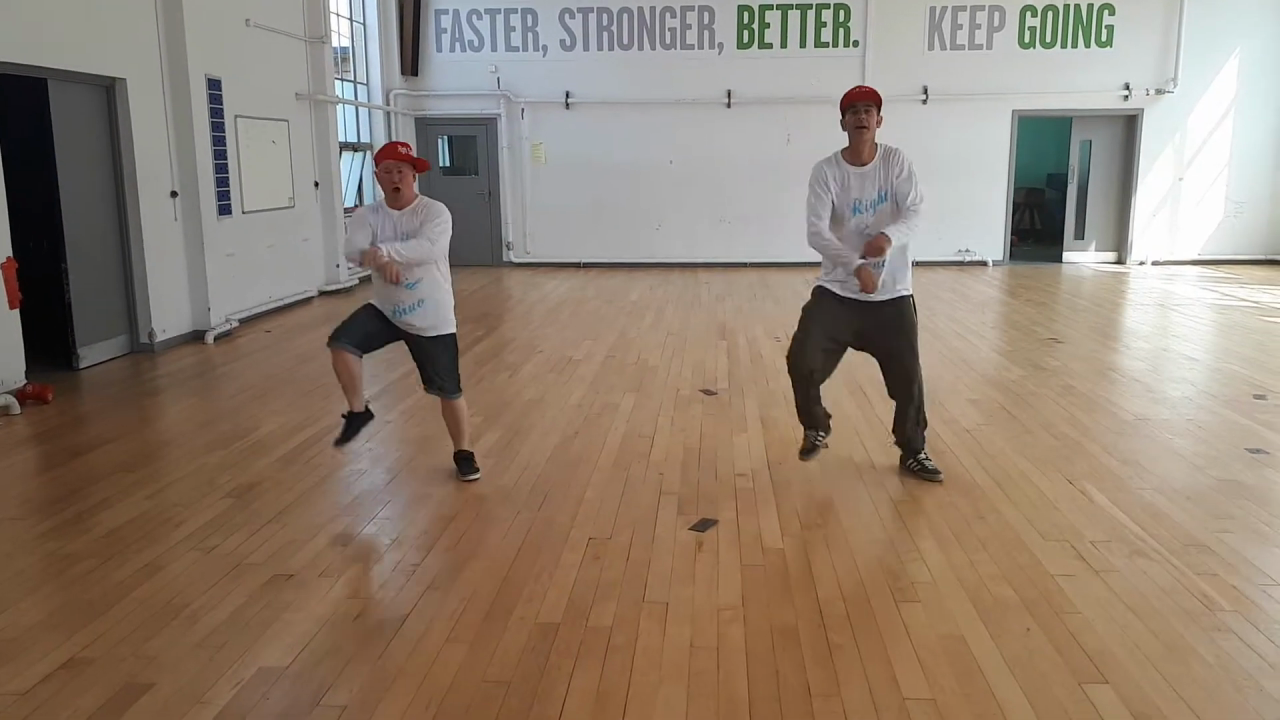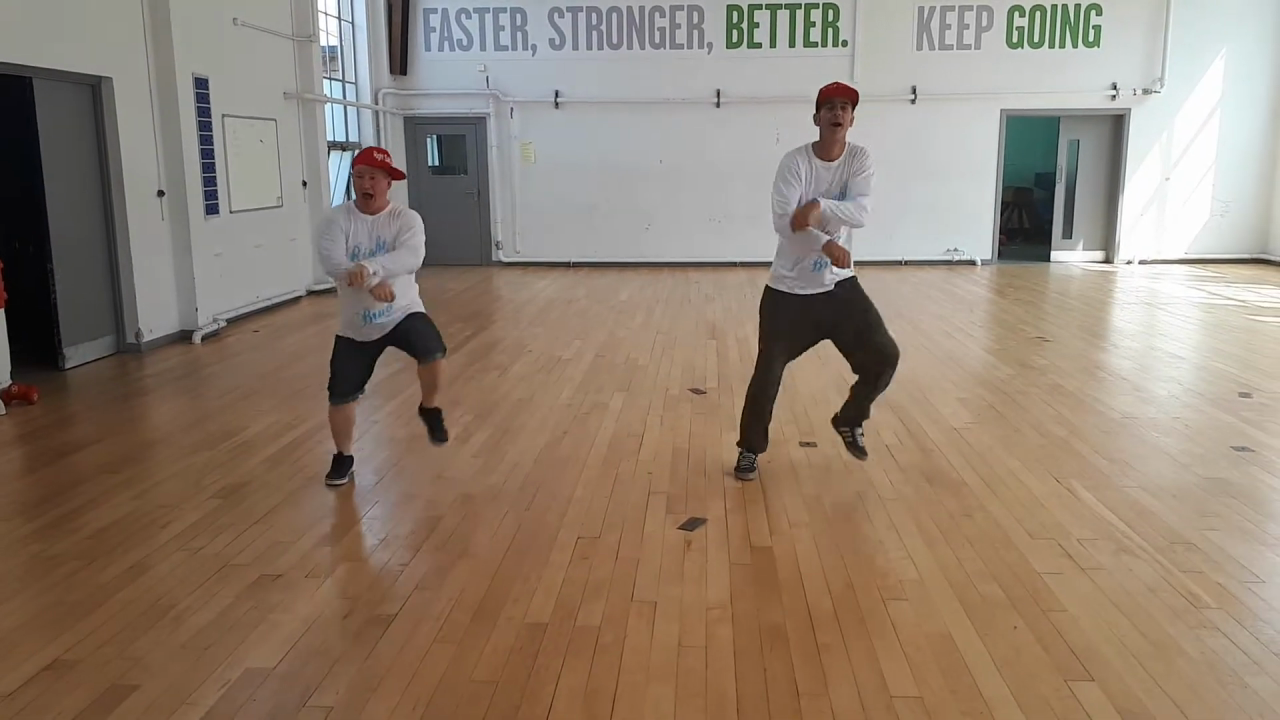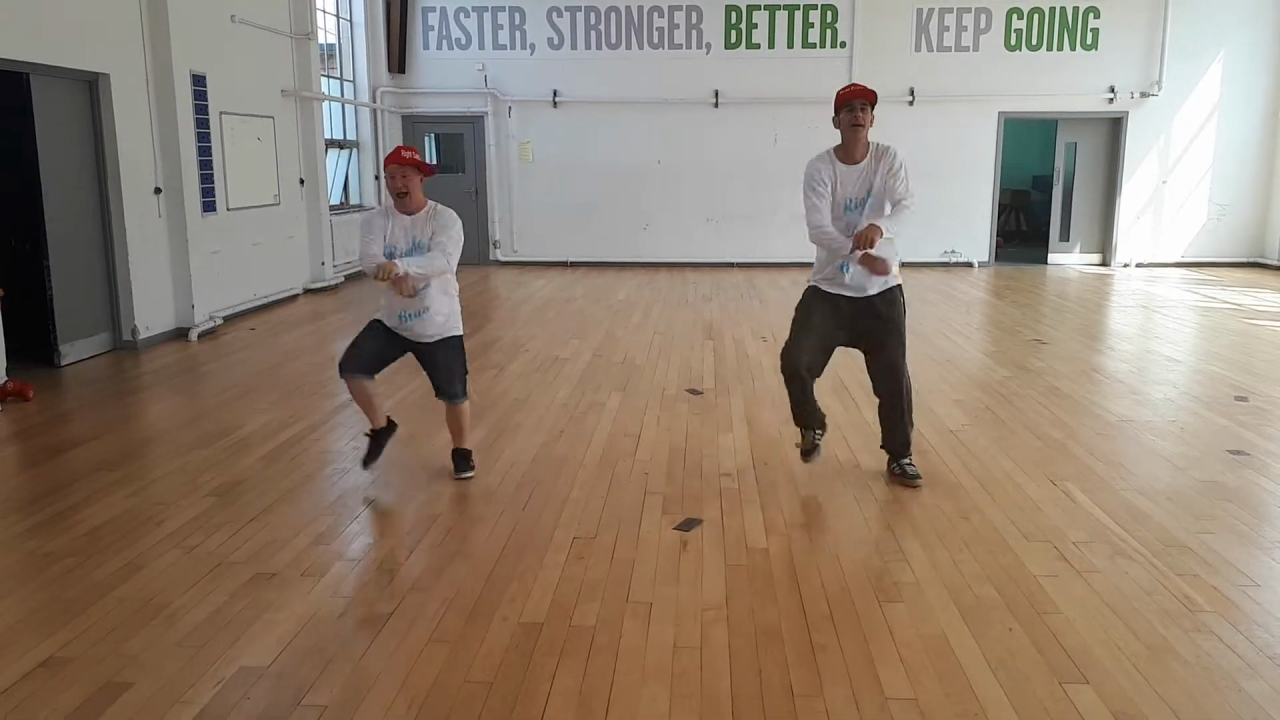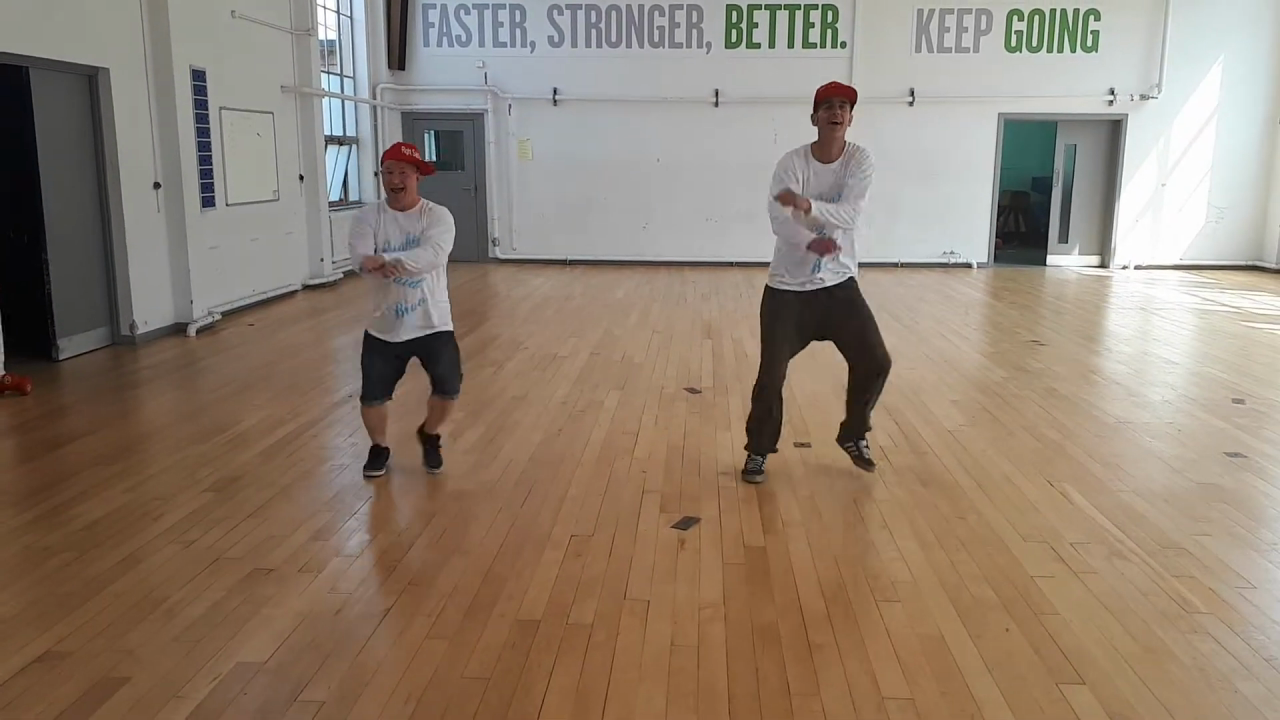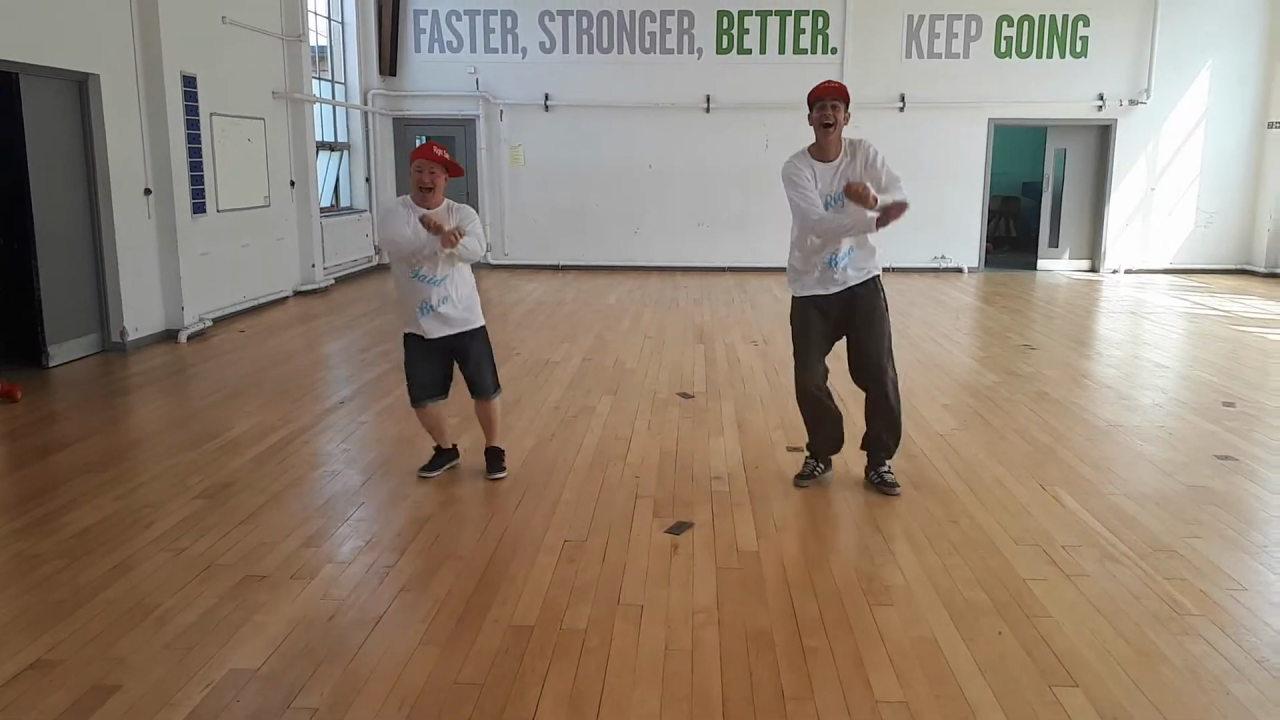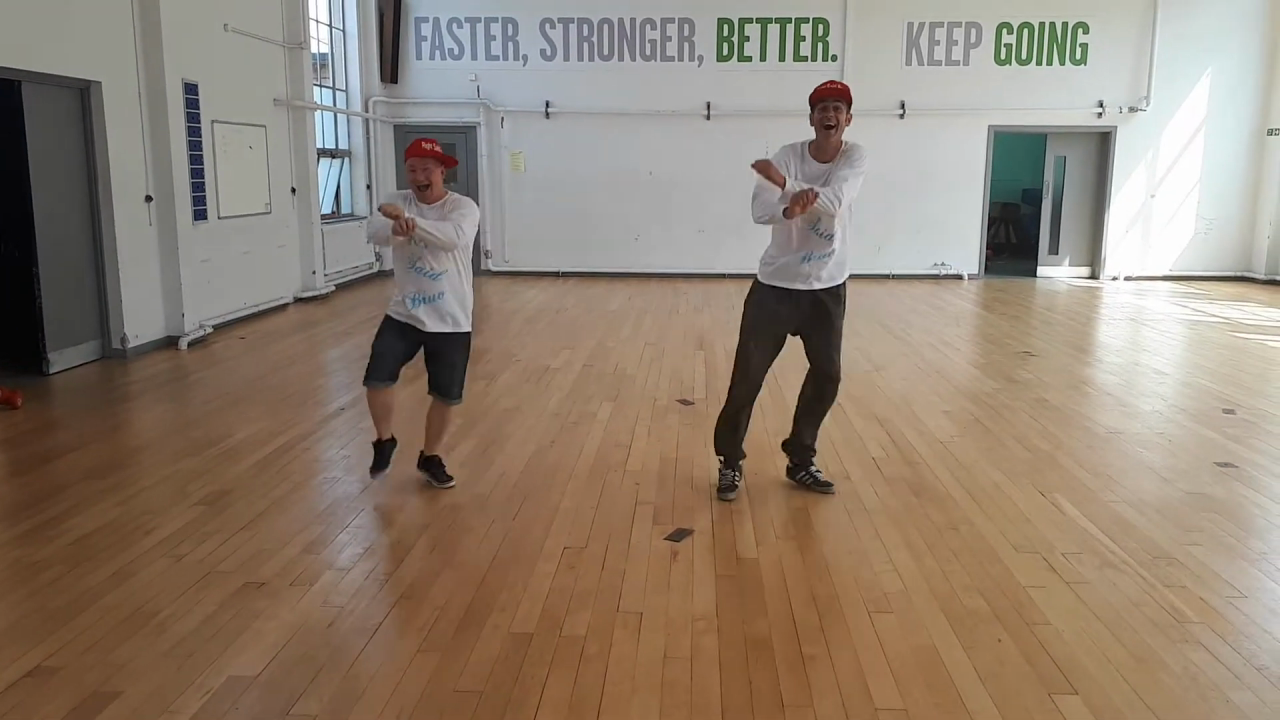
dt=0.4s
person 1, frame 1
left shoulder: (897, 161)
right shoulder: (825, 171)
left elbow: (913, 213)
right elbow: (817, 233)
left wrist: (889, 237)
right wrist: (855, 267)
left hip: (891, 293)
right hip: (837, 290)
left knee: (907, 379)
right knee: (803, 361)
left ankle: (913, 451)
right ankle: (816, 425)
person 1, frame 2
left shoulder: (859, 158)
right shoulder: (793, 162)
left elbow: (859, 214)
right elbow: (782, 221)
left wrist: (819, 206)
right wrist: (825, 244)
left hip: (839, 283)
right hip: (789, 287)
left knee: (883, 357)
right knee: (768, 372)
left ankle: (850, 421)
right ankle: (750, 448)
person 1, frame 3
left shoulder: (887, 157)
right shoulder: (819, 168)
left elbow: (904, 204)
right elbow: (818, 230)
left wrist: (879, 229)
right wrist: (861, 257)
left hip: (880, 289)
right hip: (828, 288)
left knee: (893, 378)
right knee: (795, 362)
left ankle: (899, 455)
right ankle: (811, 425)
person 1, frame 4
left shoulder: (859, 158)
right shoulder: (790, 163)
left elbow: (850, 215)
right elbow: (779, 221)
left wrist: (807, 206)
right wrist: (811, 242)
left hip: (839, 282)
right hip: (788, 286)
left knee: (876, 361)
right knee: (771, 374)
left ankle: (854, 435)
right ankle: (759, 449)
person 1, frame 5
left shoulder: (861, 152)
right shoulder: (795, 168)
left elbow: (894, 191)
right elbow: (819, 225)
left wrist: (871, 196)
right wrist: (877, 219)
left hip: (861, 282)
right hip: (812, 290)
left knee: (877, 374)
right knee: (810, 382)
left ankle: (879, 461)
right ankle: (821, 454)
person 1, frame 6
left shoulder: (855, 157)
right shoulder: (786, 155)
left elbow: (833, 202)
right elbow: (761, 210)
left wrist: (784, 183)
right wrist: (790, 208)
left hip: (826, 286)
right hip: (774, 282)
left knee: (825, 375)
right knee: (748, 371)
left ankle: (802, 461)
right ankle: (730, 460)
person 2, frame 1
left shoulder: (435, 212)
right shoulder: (367, 215)
left elbow: (428, 248)
right elbow: (354, 249)
left wrist: (382, 251)
right wrist: (374, 259)
left hip: (434, 320)
right hip: (384, 311)
left knee: (449, 391)
right knee: (341, 345)
left ankle: (463, 453)
right ankle: (358, 412)
person 2, frame 2
left shoulder: (407, 219)
right shoulder: (336, 220)
left elbow: (412, 257)
right elbow: (332, 263)
left wrist: (369, 270)
right wrist: (370, 282)
left hip: (404, 314)
right hip: (356, 325)
left knee: (433, 354)
right knee: (341, 397)
left ankle: (430, 409)
right ankle: (343, 457)
person 2, frame 3
left shoulder: (446, 219)
right shoulder: (377, 221)
left elbow: (443, 261)
right elbow: (370, 260)
left wrist: (398, 267)
right wrist: (393, 278)
left hip: (440, 325)
right hip: (391, 322)
left knee: (454, 395)
right knee: (352, 371)
left ankle: (462, 451)
right ankle: (381, 428)
person 2, frame 4
left shoulder: (438, 216)
right shoulder: (368, 218)
left elbow: (434, 254)
right elbow: (360, 259)
left wrist: (388, 260)
right wrist: (377, 264)
left hip: (432, 323)
right hip: (385, 326)
left knee: (448, 390)
right knee: (373, 398)
left ankle: (430, 434)
right ankle: (380, 448)
person 2, frame 5
left shoulder: (462, 214)
right shoulder: (394, 212)
left elbow: (475, 248)
right elbow: (399, 247)
left wrist: (442, 232)
right wrist: (440, 239)
left hip: (463, 318)
right hip: (419, 323)
left knee: (486, 391)
right knee: (423, 399)
left ankle: (493, 450)
right ankle: (445, 449)
person 2, frame 6
left shoulder: (464, 207)
right shoulder: (400, 202)
left elbow: (455, 236)
right elbow: (375, 233)
left wrist: (411, 221)
right wrist: (397, 226)
left hip: (450, 318)
right hip: (404, 312)
left knee: (447, 396)
right knee: (378, 380)
left ankle: (431, 457)
right ankle: (384, 441)
